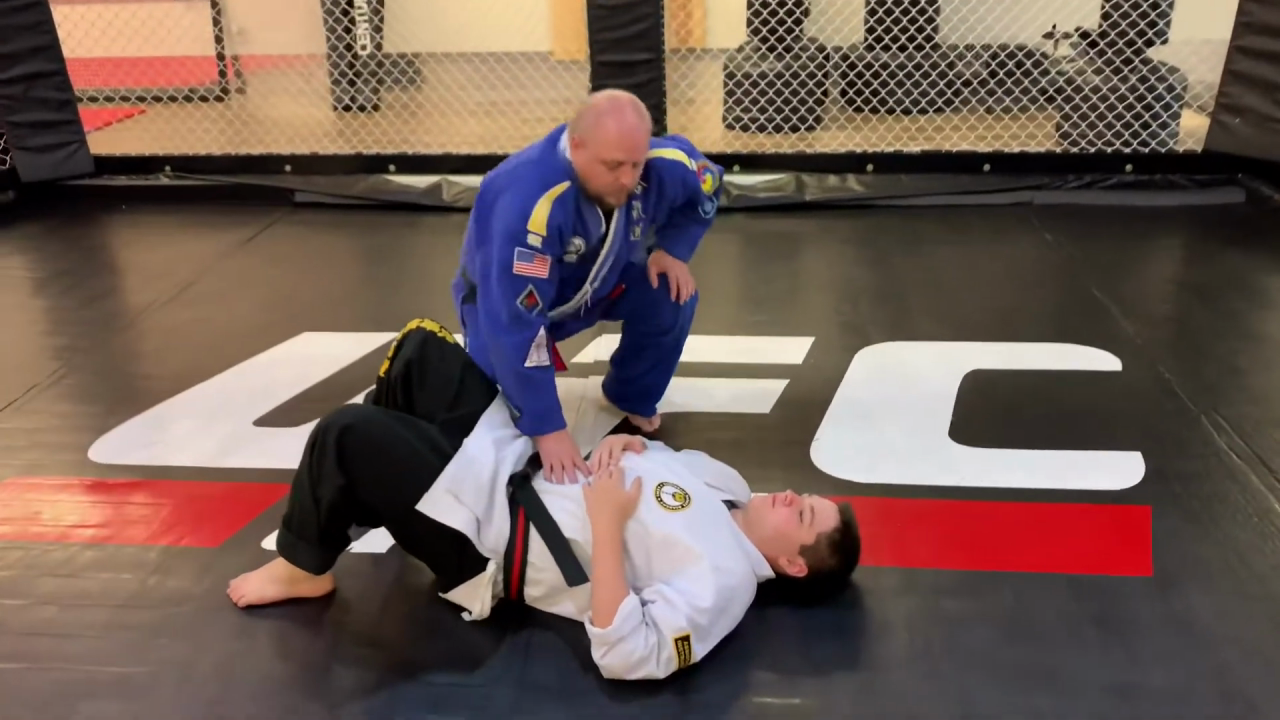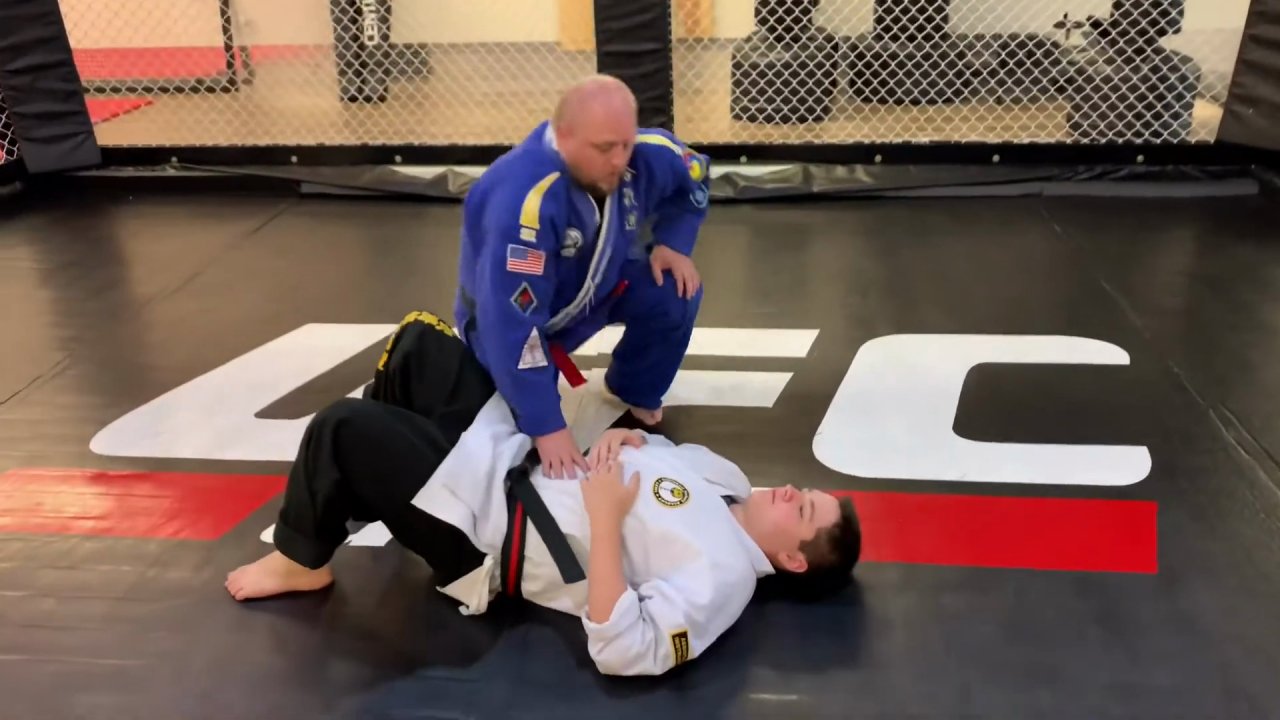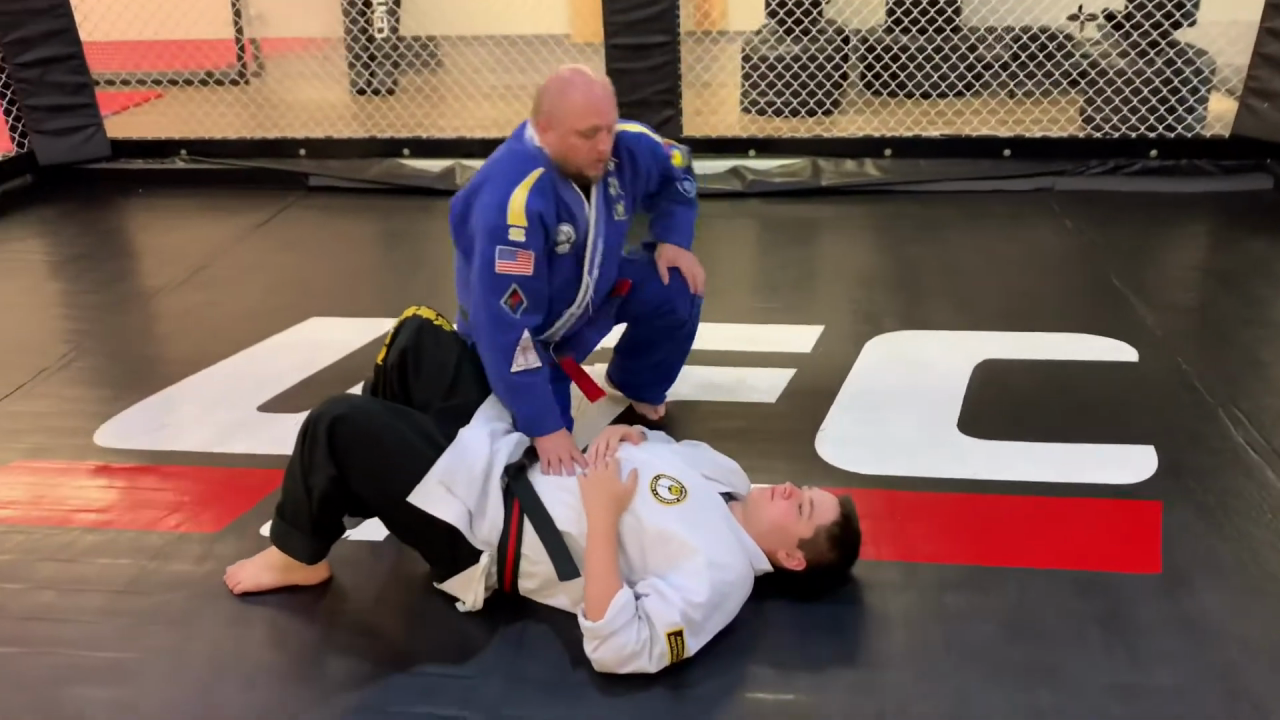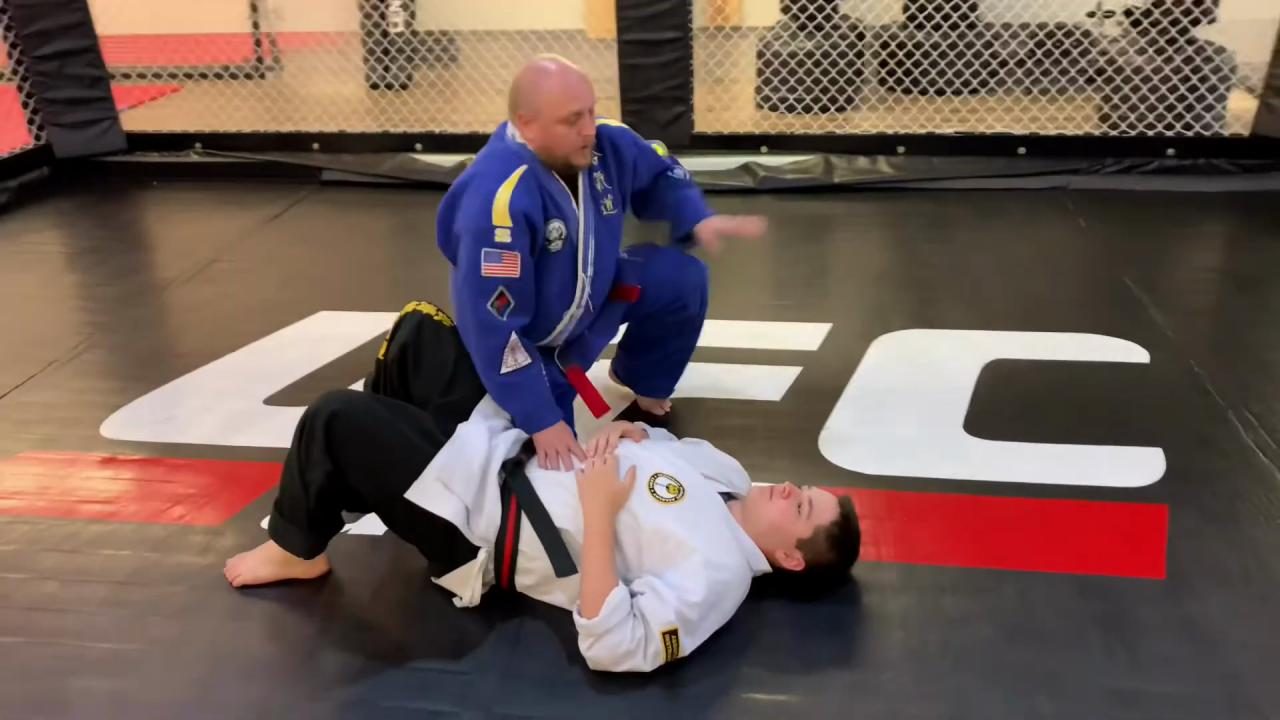
dt=0.1s
person 1, frame 1
left shoulder: (722, 581)
right shoulder: (729, 488)
left elbow: (625, 656)
right elbow: (659, 462)
left wrist: (606, 522)
right wrist: (626, 443)
left hip: (486, 535)
right hip: (516, 461)
left knee: (344, 435)
right knee: (422, 344)
left ankle: (304, 569)
right ankle: (365, 489)
person 1, frame 2
left shoulder: (721, 576)
right shoulder: (729, 482)
left elbow: (621, 652)
right elbow: (661, 456)
left wrist: (603, 518)
right wrist: (625, 438)
left hip: (483, 531)
right hip: (515, 455)
left knee: (340, 428)
right knee: (421, 338)
left ankle: (301, 563)
right ankle: (362, 482)
person 1, frame 3
left shoulder: (718, 574)
right shoulder: (729, 479)
left elbow: (617, 649)
right elbow: (663, 447)
left wrist: (601, 513)
right wrist: (625, 434)
left hip: (479, 526)
right hip: (511, 451)
left knee: (337, 424)
right knee: (419, 332)
left ankle: (298, 557)
right ankle: (364, 472)
person 1, frame 4
left shoulder: (716, 573)
right shoulder: (729, 477)
left elbow: (611, 647)
right elbow: (664, 445)
left wrist: (597, 511)
right wrist: (626, 431)
left hip: (477, 523)
right hip: (511, 446)
left knee: (334, 419)
right knee: (420, 328)
left ankle: (296, 551)
right ankle: (359, 473)
person 2, frame 1
left shoulder: (659, 164)
right shoulder: (527, 206)
left elbow: (706, 181)
right elbow: (517, 325)
left wrist: (673, 250)
right wrist: (547, 428)
right hip: (503, 306)
left knee: (672, 298)
left ankle: (631, 396)
person 2, frame 2
left shoulder: (646, 154)
right shoulder: (519, 202)
left elbow: (694, 171)
right elbow: (512, 325)
left wrist: (673, 244)
right wrist: (546, 428)
right hip: (504, 305)
left knee: (676, 293)
left ankle: (634, 388)
person 2, frame 3
left shoulder: (627, 144)
right shoulder: (515, 200)
left elbow: (673, 172)
right elbow: (506, 325)
left wrist: (673, 241)
right wrist: (544, 428)
right hip: (509, 332)
left knee: (677, 286)
right knee: (548, 454)
left ankle: (636, 385)
person 2, frame 4
left shoulder: (606, 143)
right shoulder: (497, 202)
left elbow: (658, 174)
right elbow: (492, 325)
left wrist: (698, 220)
right wrist: (541, 423)
right hip: (521, 341)
left knee: (685, 280)
right knee: (553, 453)
left ankle: (643, 379)
